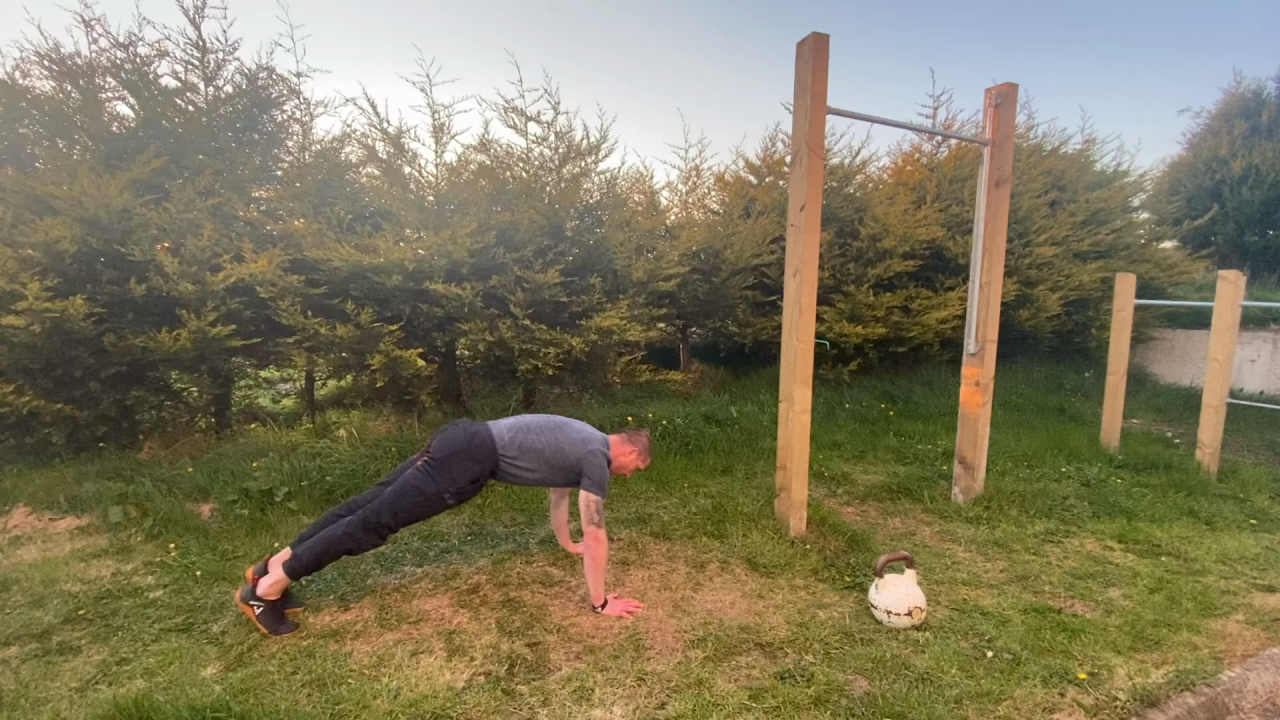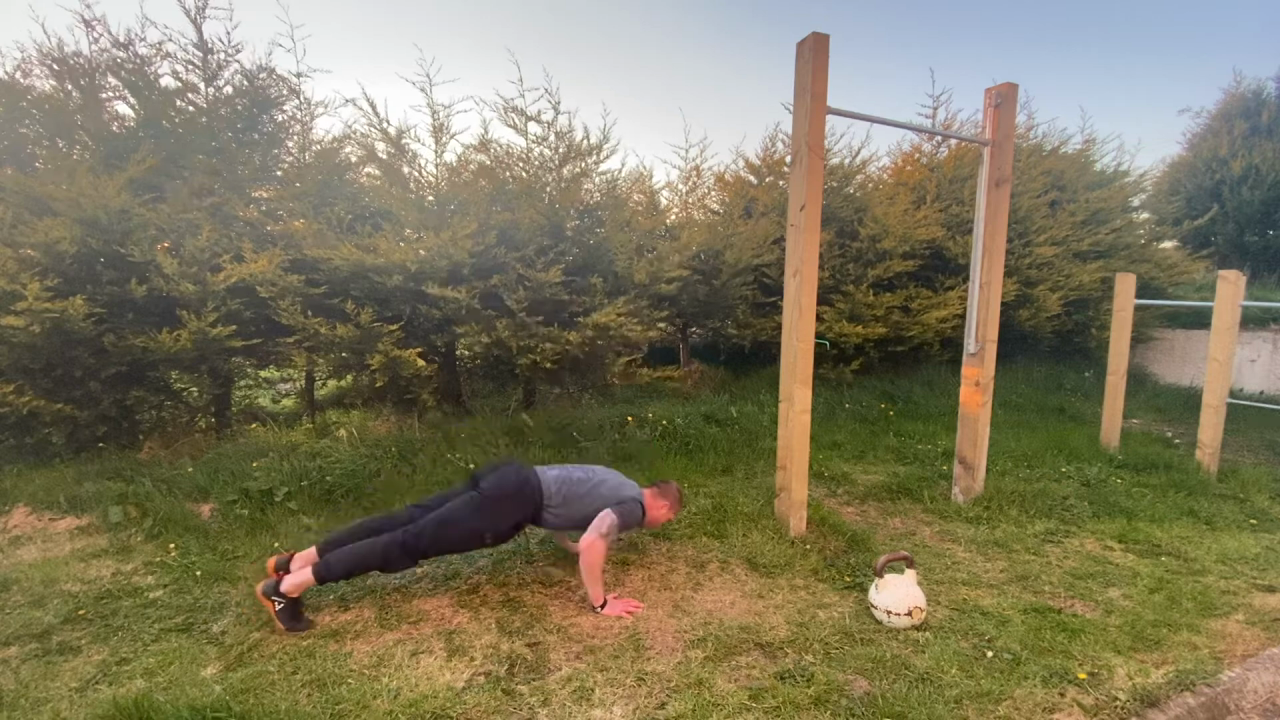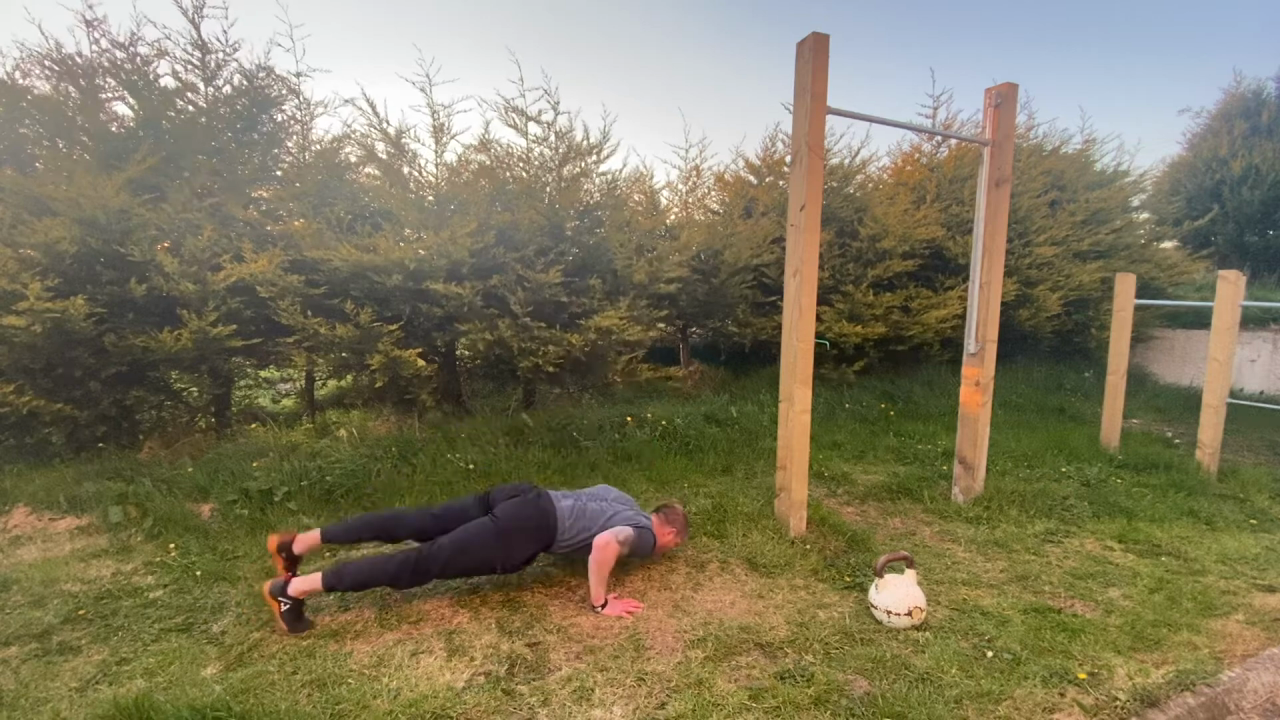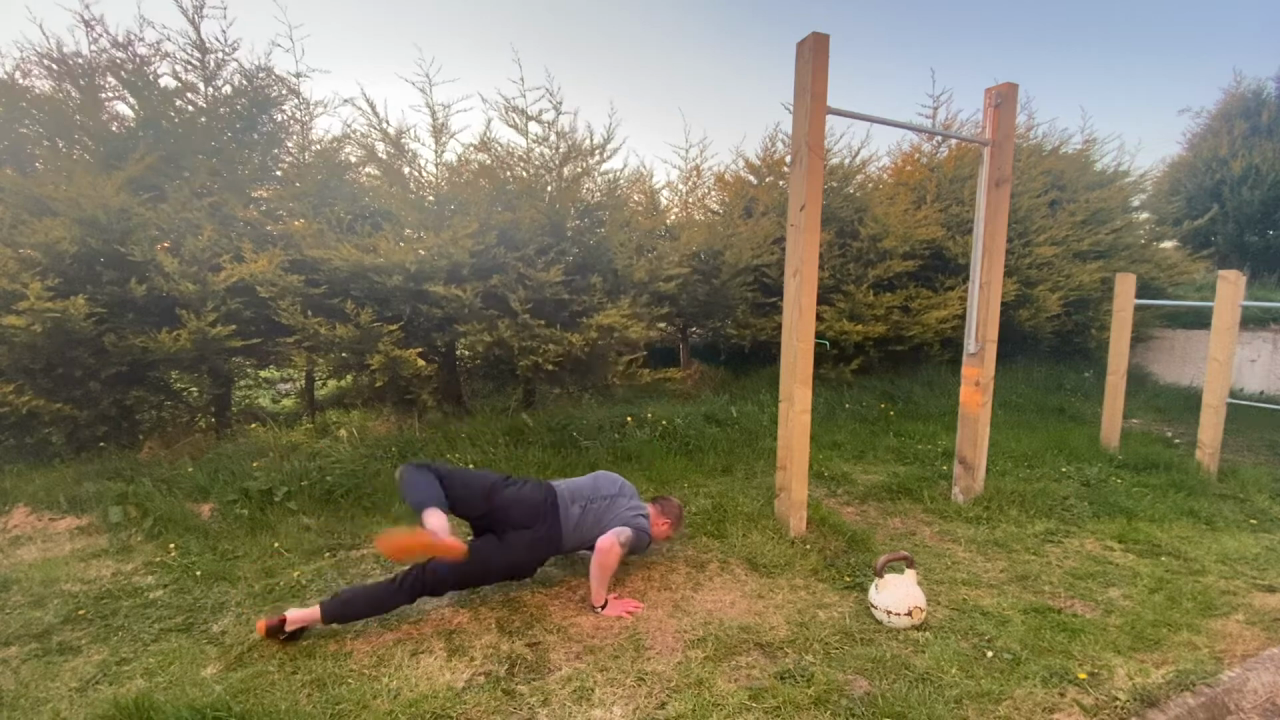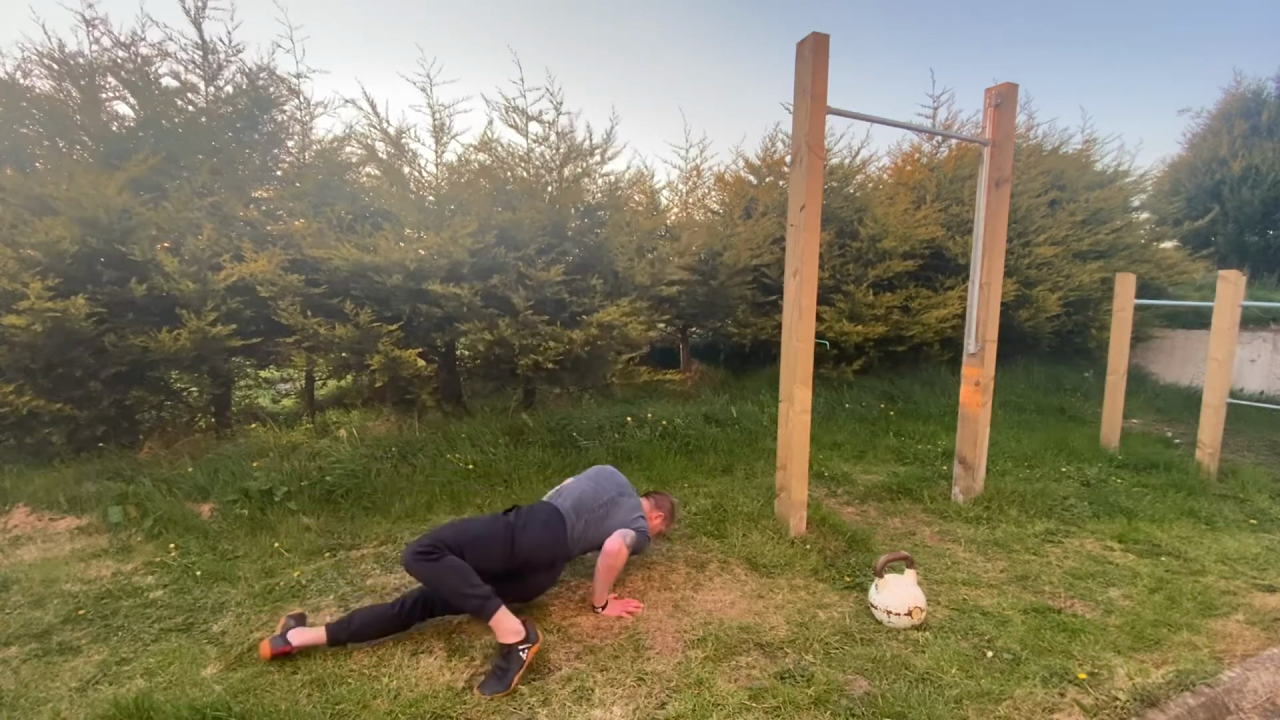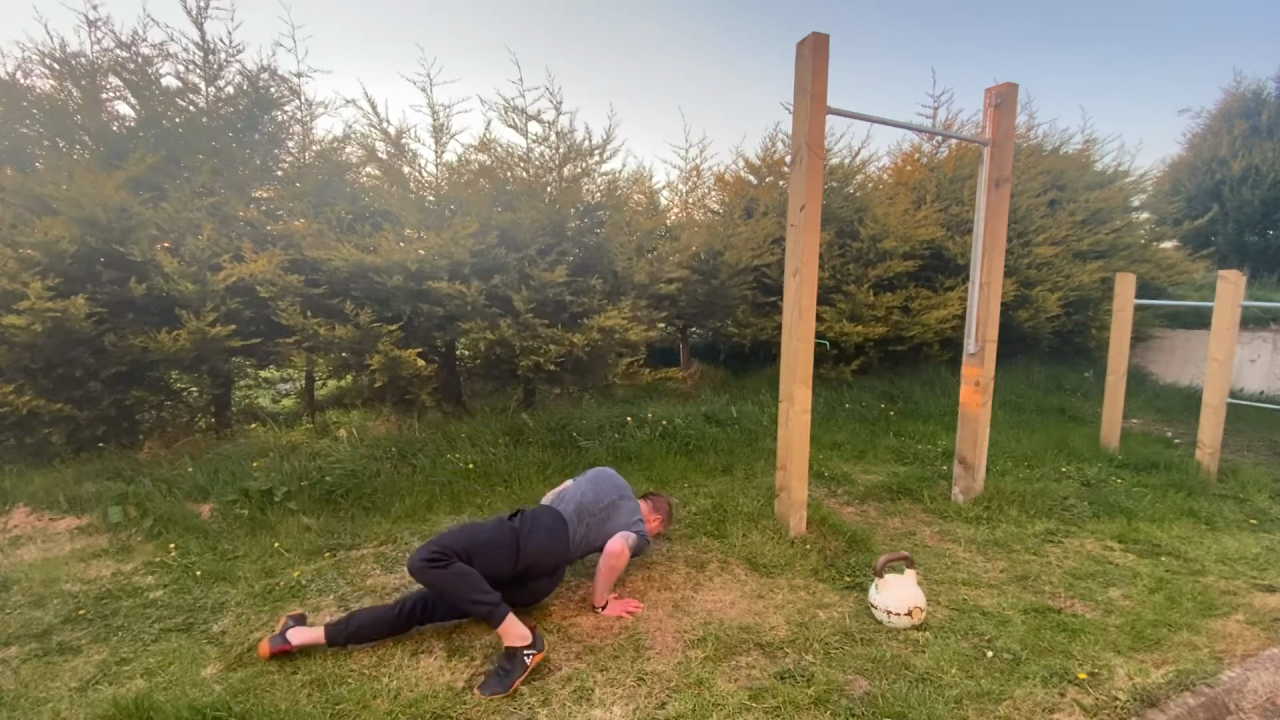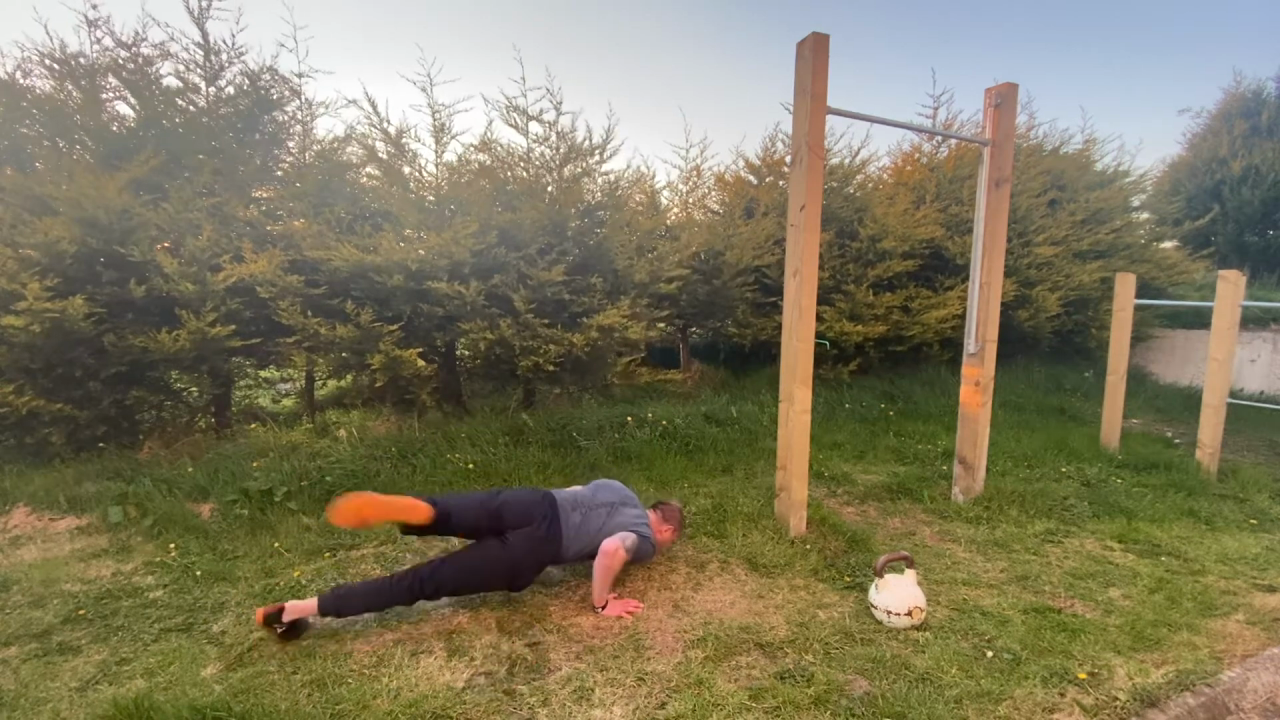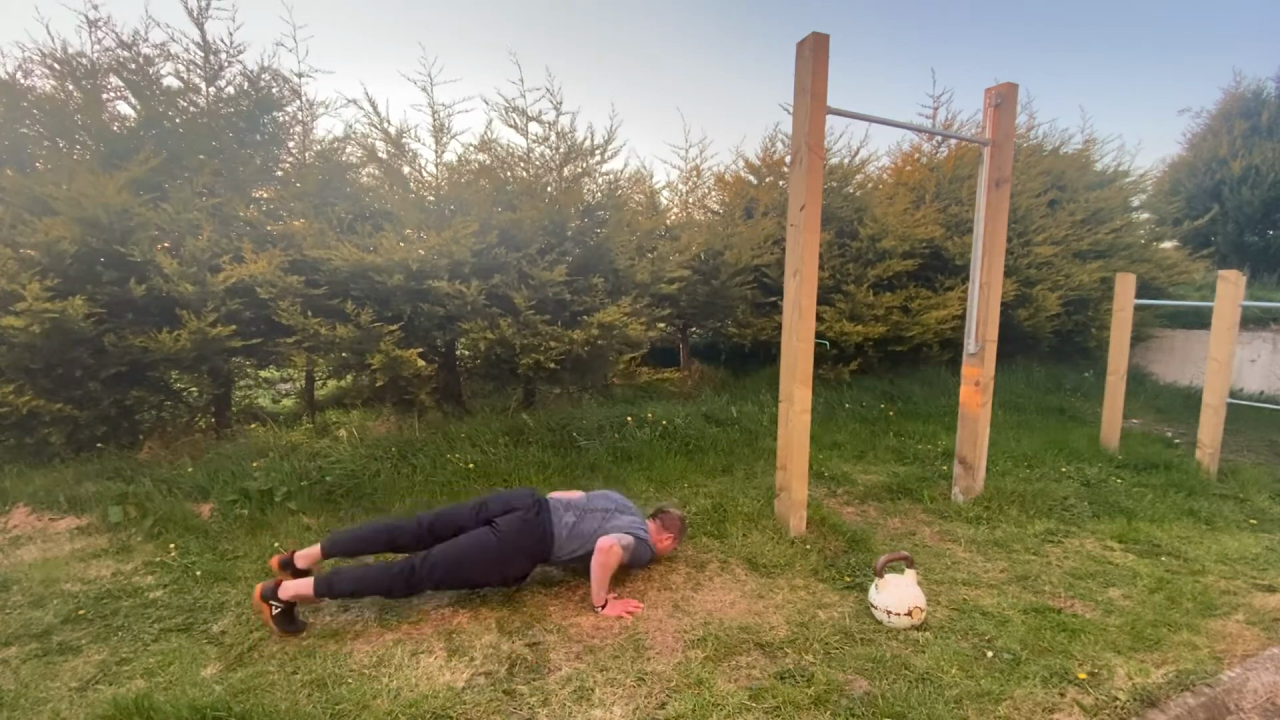
dt=0.4s
person 1, frame 1
left shoulder: (586, 441)
right shoulder: (598, 460)
left elbow: (557, 484)
right elbow: (595, 533)
left wrist: (566, 541)
right wrist: (600, 602)
left hip: (467, 437)
right hip: (470, 459)
left knee: (372, 501)
right knee: (376, 520)
left ankle: (273, 564)
right ankle: (265, 589)
person 1, frame 2
left shoulder: (616, 484)
right shoulder: (632, 506)
right elbow: (591, 544)
left wrist: (566, 541)
right wrist: (600, 603)
left hip: (510, 475)
right hip: (514, 499)
left knee: (407, 519)
right knee: (411, 543)
left ankle: (295, 560)
right ankle: (288, 585)
person 1, frame 3
left shoulder: (623, 500)
right shoulder: (643, 535)
right elbow: (604, 545)
right wrist: (600, 602)
left hip: (526, 495)
right hip: (525, 529)
left knee: (412, 524)
right knee: (422, 563)
left ankle: (298, 542)
right ankle: (293, 588)
person 1, frame 4
left shoulder: (616, 481)
right shoulder: (640, 530)
right elbow: (607, 546)
right wrist: (600, 604)
left hip: (530, 498)
right hip: (532, 545)
right knee: (421, 580)
person 1, frame 5
left shoulder: (607, 472)
right shoulder: (640, 531)
right elbow: (614, 548)
right wrist: (601, 603)
left hip: (535, 524)
right hip: (542, 571)
person 1, frame 6
left shoulder: (607, 474)
right shoulder: (640, 535)
right elbow: (616, 550)
right wrist: (602, 603)
left hip: (538, 528)
right hip: (543, 576)
person 1, frame 7
left shoulder: (619, 488)
right shoulder: (646, 541)
right elbow: (612, 550)
right wrist: (602, 603)
left hip: (534, 504)
right hip: (531, 549)
left knee: (427, 515)
right knee: (420, 582)
left ankle: (413, 509)
right ankle: (293, 610)
person 1, frame 8
left shoulder: (621, 502)
right shoulder: (642, 547)
right elbow: (606, 548)
right wrist: (600, 603)
left hip: (524, 504)
right hip: (522, 542)
left knee: (413, 532)
right knee: (414, 574)
left ankle: (299, 559)
right ankle: (283, 591)
